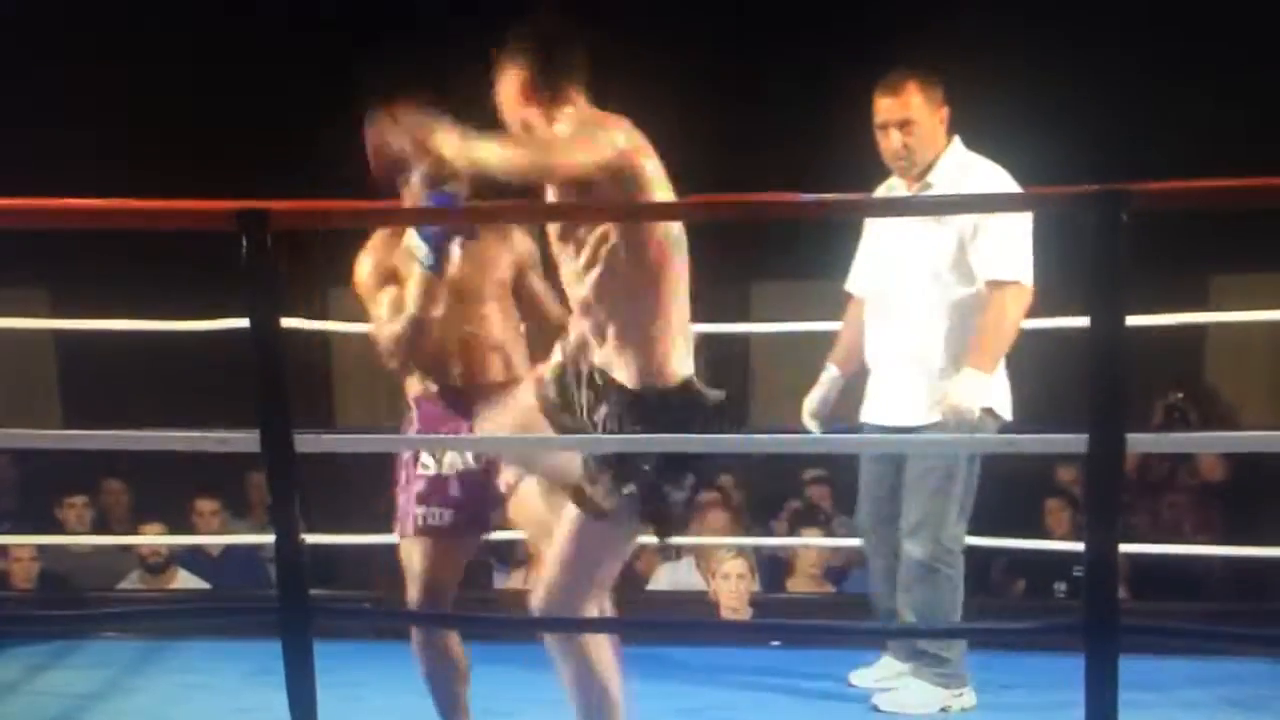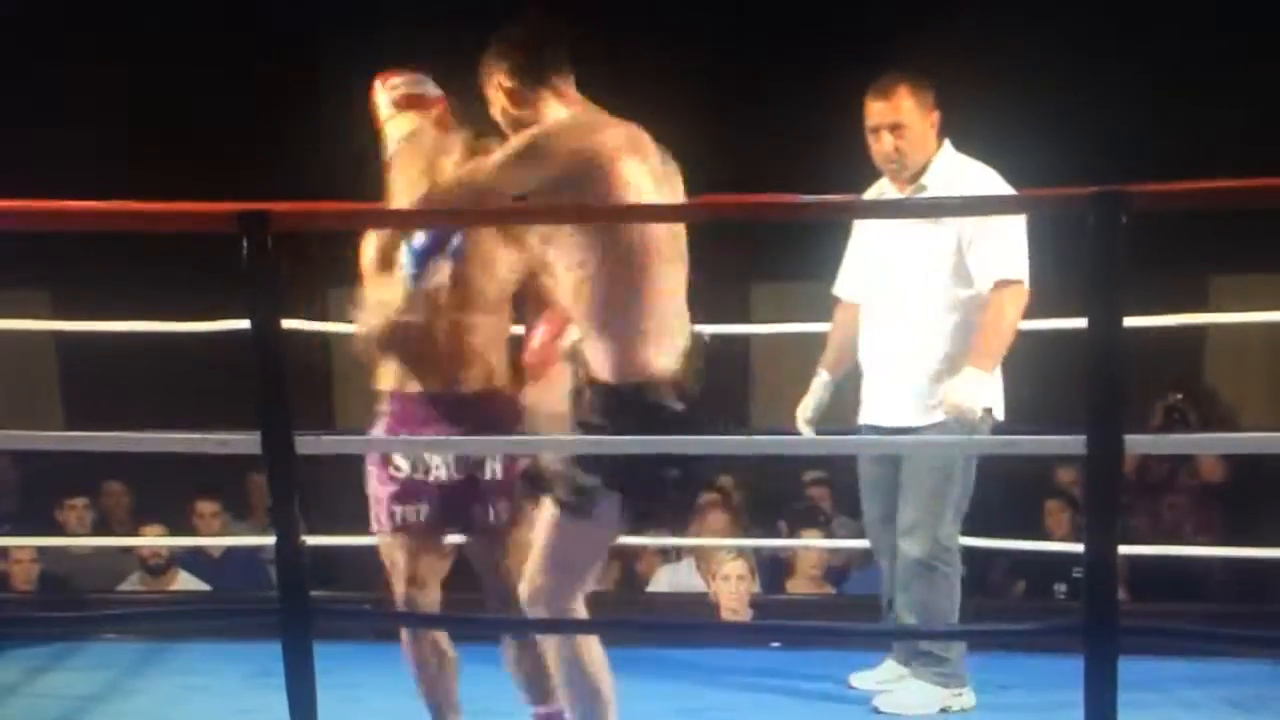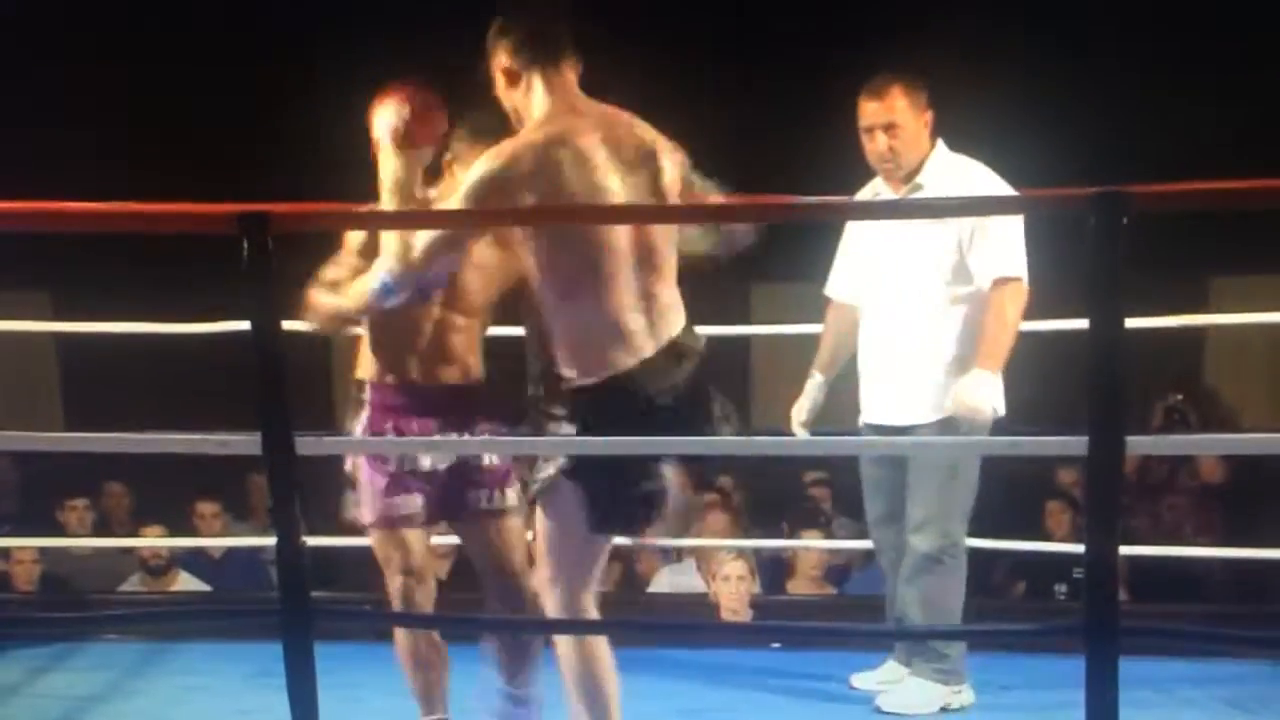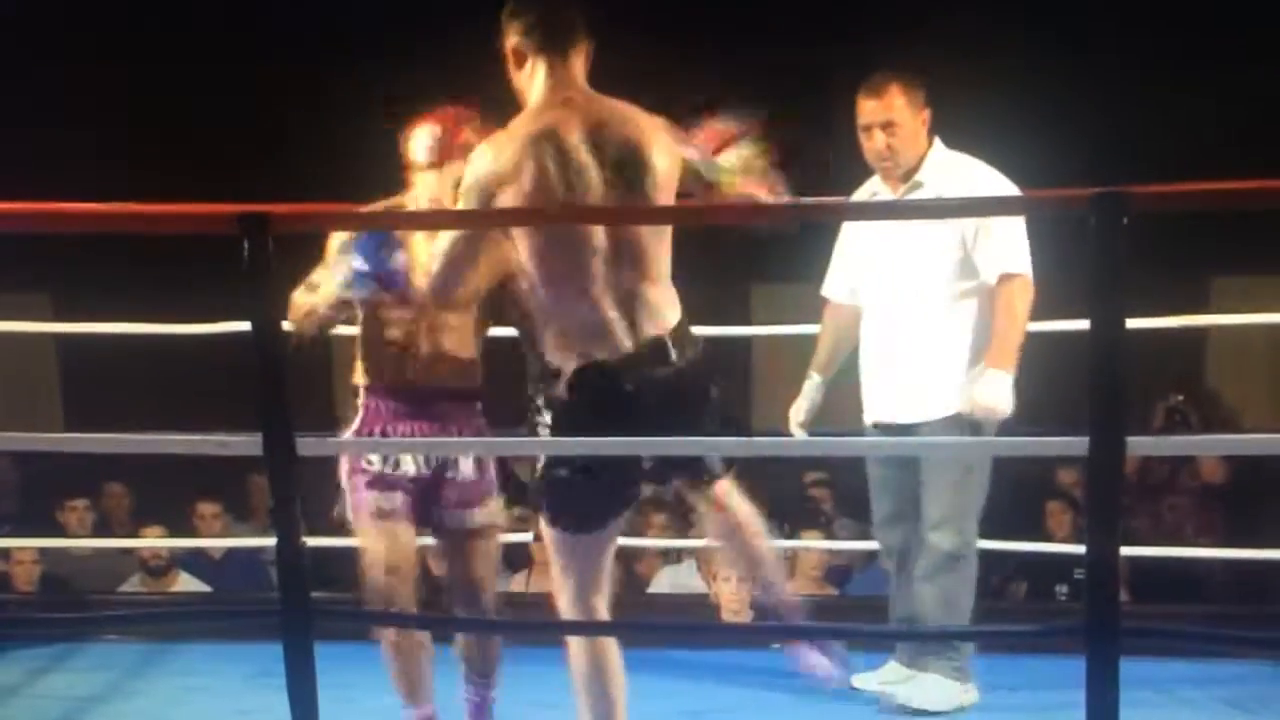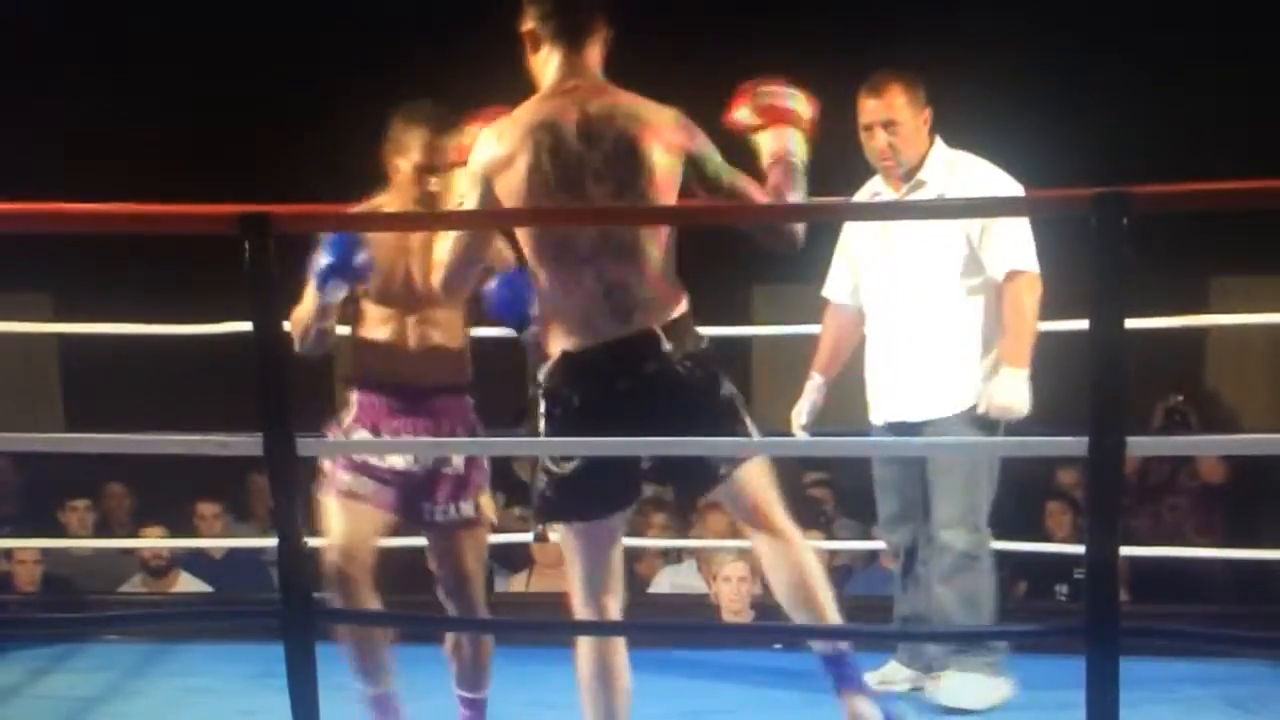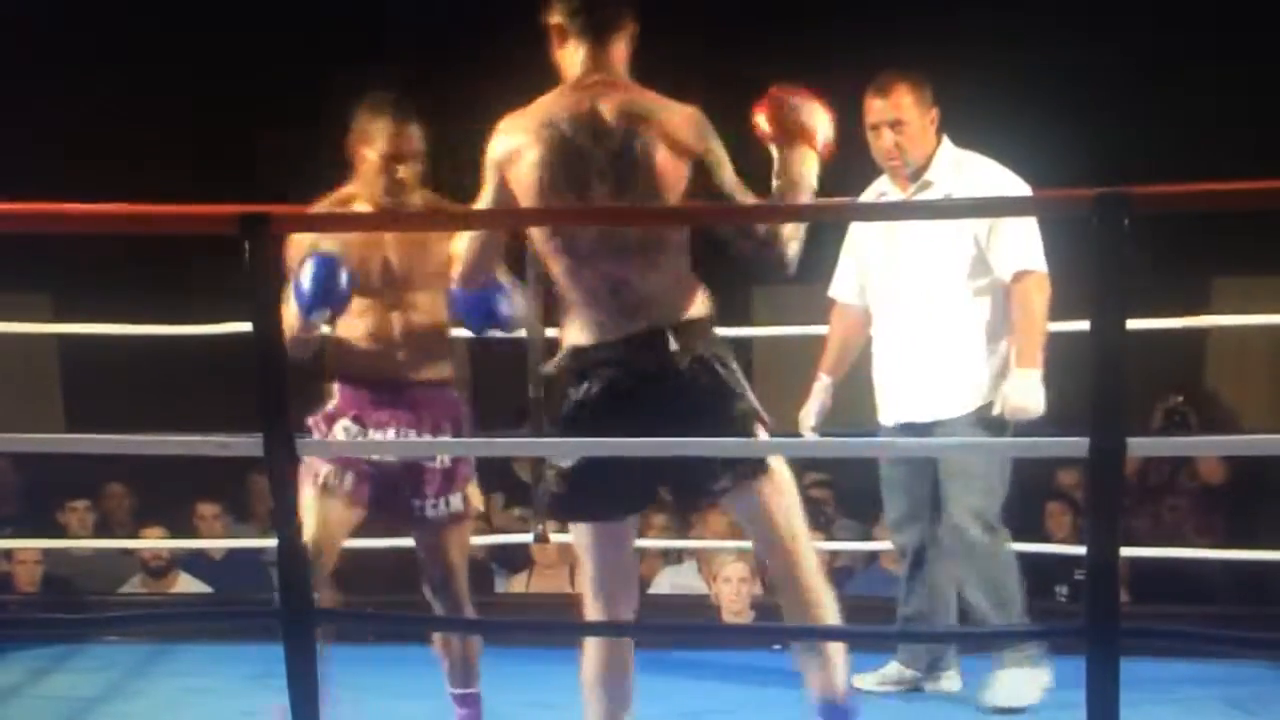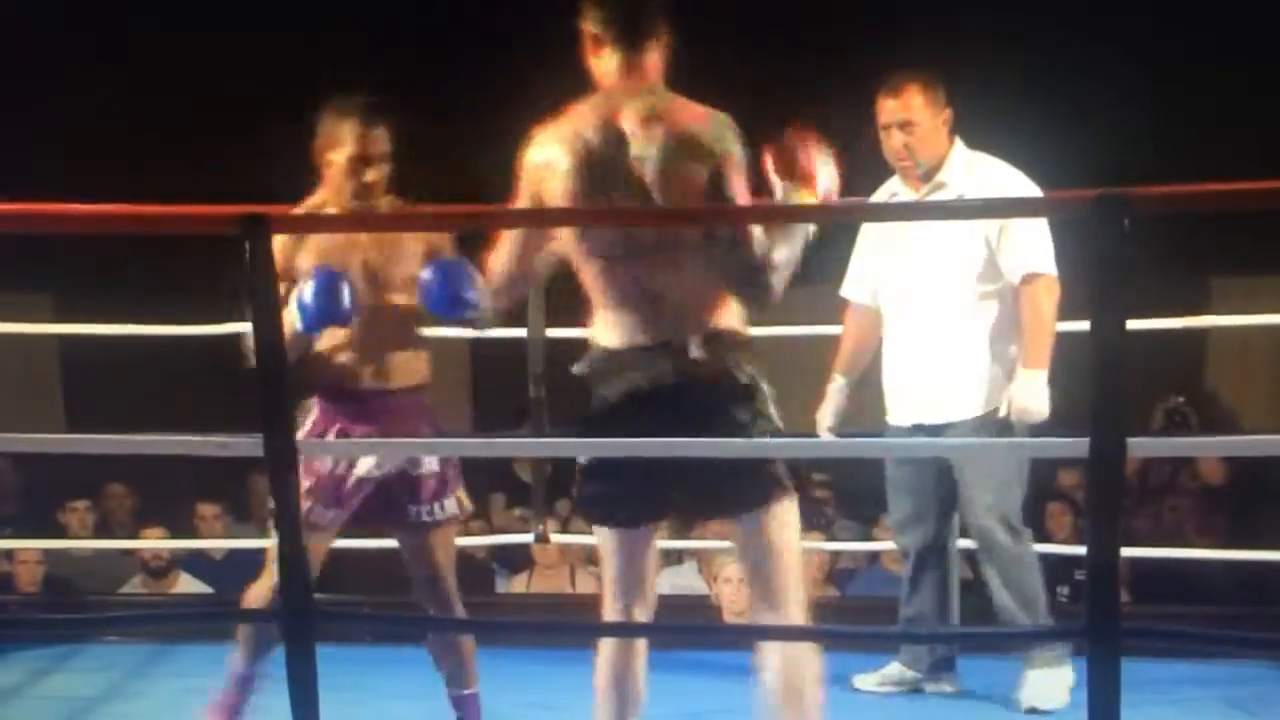
dt=0.1s
person 1, frame 1
left shoulder: (604, 140)
right shoulder: (604, 147)
left elbow: (515, 160)
left wrist: (432, 133)
left hip: (648, 409)
right hip: (608, 374)
left knee: (560, 608)
right knee: (497, 432)
person 1, frame 2
left shoulder: (555, 149)
right shoulder: (638, 148)
left elbow: (439, 201)
left hip: (632, 400)
right hip: (661, 383)
left knee: (545, 601)
right knee: (540, 421)
person 1, frame 3
left shoulder: (519, 161)
right shoulder: (649, 142)
left elbow: (405, 271)
right elbow: (733, 233)
left hip: (611, 398)
right hip: (678, 365)
left knee: (565, 598)
person 1, frame 4
left shoulder: (496, 162)
right shoulder: (657, 132)
left elbow: (432, 288)
right wrist: (732, 159)
left hip: (589, 389)
right hip: (674, 364)
left knee: (582, 609)
right knee: (719, 500)
right ankle: (791, 626)
person 1, frame 5
left shoulder: (497, 146)
right shoulder: (663, 125)
left elbow: (450, 280)
right elbow: (782, 228)
right wrist: (788, 147)
left hip: (585, 385)
right hip: (673, 358)
left knee: (596, 611)
right knee: (769, 520)
person 1, frame 6
left shoulder: (515, 140)
right shoulder: (680, 125)
left elbow: (468, 274)
right elbow: (777, 255)
right wrist: (801, 162)
left hip: (596, 378)
right hip: (686, 363)
left knee: (607, 612)
right knee: (789, 545)
person 1, frame 7
left shoulder: (547, 148)
right shoulder: (705, 130)
left elbow: (503, 287)
right elbow: (758, 282)
right wrist: (803, 207)
left hip: (623, 383)
right hip: (715, 375)
left knee: (624, 615)
right knee: (780, 603)
person 2, frame 1
left shoulder: (985, 188)
right shoulder: (885, 199)
left elbow: (1012, 291)
left wrist: (976, 374)
right wrist: (831, 377)
left hip: (951, 402)
right hip: (887, 398)
left knee: (928, 540)
right knee: (880, 531)
right ankle: (910, 651)
person 2, frame 2
left shoulder: (978, 190)
right shoulder: (873, 203)
left elbow: (1009, 290)
right elbow: (853, 304)
left wrist: (977, 373)
right wrist: (823, 380)
left hip: (945, 405)
right hip: (881, 403)
left knee: (926, 540)
right knee: (890, 538)
right ankle: (911, 655)
person 2, frame 3
left shoulder: (975, 188)
right shoulder: (866, 203)
left elbow: (1009, 287)
right elbow: (846, 304)
left wrist: (983, 373)
right wrist: (816, 383)
left hip: (947, 402)
right hip: (882, 402)
left knee: (932, 536)
right knee: (893, 537)
right ankle: (912, 656)
person 2, frame 4
left shoulder: (976, 186)
right shoulder: (863, 206)
left elbow: (1015, 284)
right elbow: (843, 305)
left wrist: (1000, 371)
right wrist: (815, 382)
left hip: (955, 398)
right hip: (887, 402)
left knee: (945, 533)
right knee: (900, 535)
left ankle: (948, 668)
right ankle: (916, 656)
person 2, frame 5
left shoulder: (980, 184)
right shoulder: (864, 205)
left elbow: (1022, 281)
right elbow: (845, 307)
left wrist: (1014, 369)
right wrist: (817, 383)
left hip: (963, 395)
right hip: (893, 401)
left knee: (957, 532)
right knee: (906, 534)
left ankle: (977, 664)
right ankle: (921, 656)
person 2, frame 6
left shoulder: (986, 184)
right shoulder: (871, 206)
left elbow: (1030, 280)
right elbow: (852, 306)
left wrist: (1027, 368)
right wrist: (824, 383)
left hip: (973, 397)
right hip: (901, 403)
left knee: (973, 526)
right knee: (913, 535)
left ankle: (1018, 656)
right ankle: (926, 657)
person 2, frame 7
left shoulder: (997, 186)
right shoulder: (882, 206)
left elbow: (1039, 283)
right elbow: (865, 306)
left wrist: (1033, 371)
right wrist: (839, 384)
left hip: (982, 400)
right hip: (909, 404)
left knee: (995, 527)
right knee: (917, 536)
left ankle: (1045, 657)
right ankle: (926, 657)
person 3, frame 1
left shoulder: (505, 236)
right shoulder: (380, 256)
left elbow: (555, 326)
right elbow: (397, 352)
right wrist: (429, 271)
right hip: (437, 426)
left knee: (557, 536)
right knee: (427, 603)
person 3, frame 2
left shoulder: (513, 243)
right shoulder: (388, 242)
right elbow: (374, 340)
right wrist: (410, 285)
left hip: (489, 421)
right hip: (410, 427)
left knee: (514, 595)
right knee: (417, 598)
person 3, frame 3
left shoulder: (505, 246)
right elbow: (317, 304)
left hip: (469, 416)
right hip: (394, 418)
left knee: (512, 580)
right knee: (411, 593)
person 3, frame 4
left shoulder: (492, 244)
right shoulder: (369, 227)
right elbow: (300, 315)
right wrist: (342, 286)
left hip: (459, 423)
right hip: (383, 422)
left knee: (476, 590)
right knee: (390, 587)
person 3, frame 5
right shoulder: (352, 230)
right elbow: (304, 342)
right wrist: (321, 297)
left hip: (449, 417)
right hip: (374, 416)
left knee: (465, 587)
right knee: (343, 564)
person 3, frame 6
right shoulder: (318, 231)
right elbow: (292, 347)
right wrist: (302, 314)
left hip: (434, 410)
right hip: (356, 408)
left knee: (447, 582)
right knee: (312, 552)
person 3, frame 7
left shoulder: (420, 227)
right shoulder: (291, 239)
left elbow: (463, 304)
left wrist: (462, 300)
right wrist: (293, 330)
left hip: (410, 418)
right hip: (335, 421)
left knee: (438, 586)
right knee: (287, 577)
